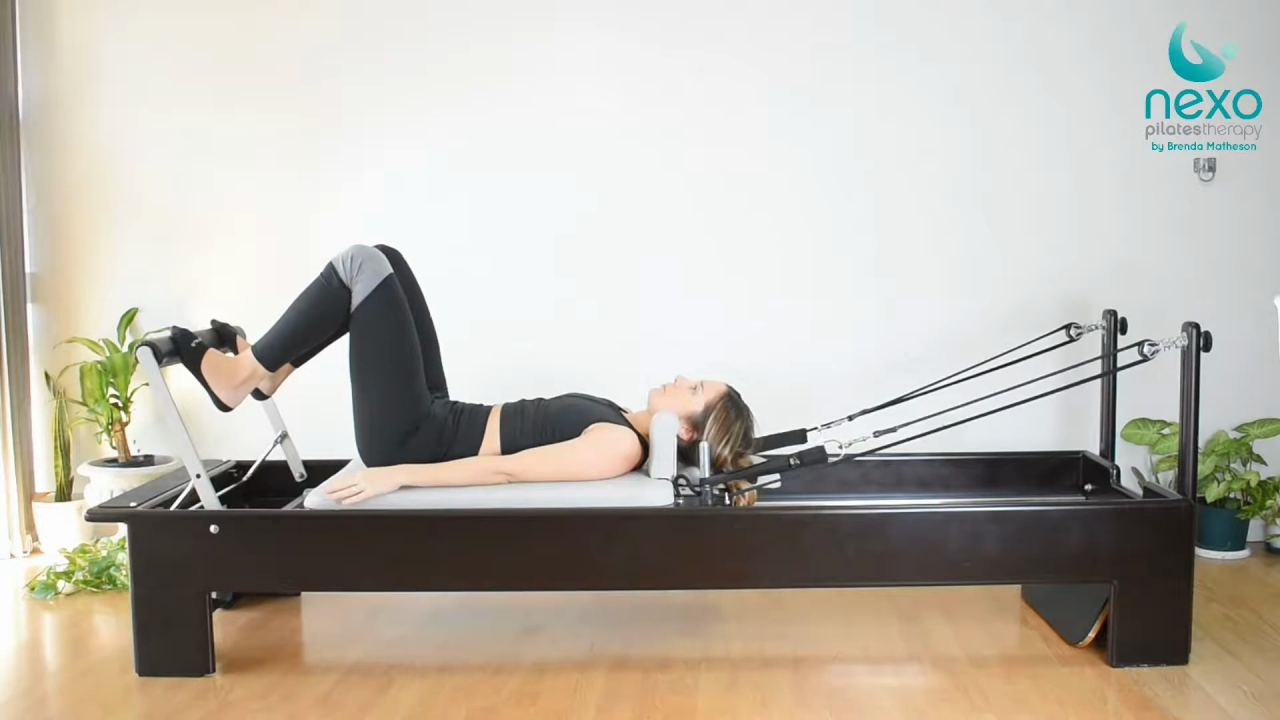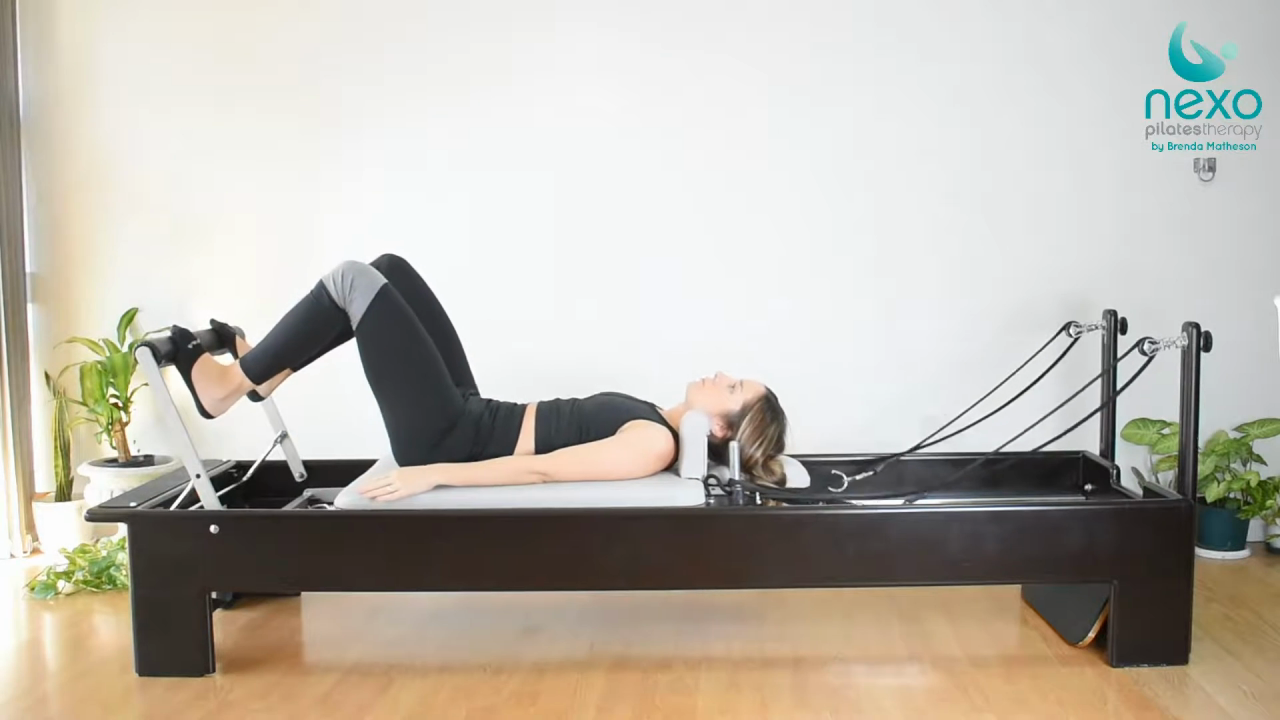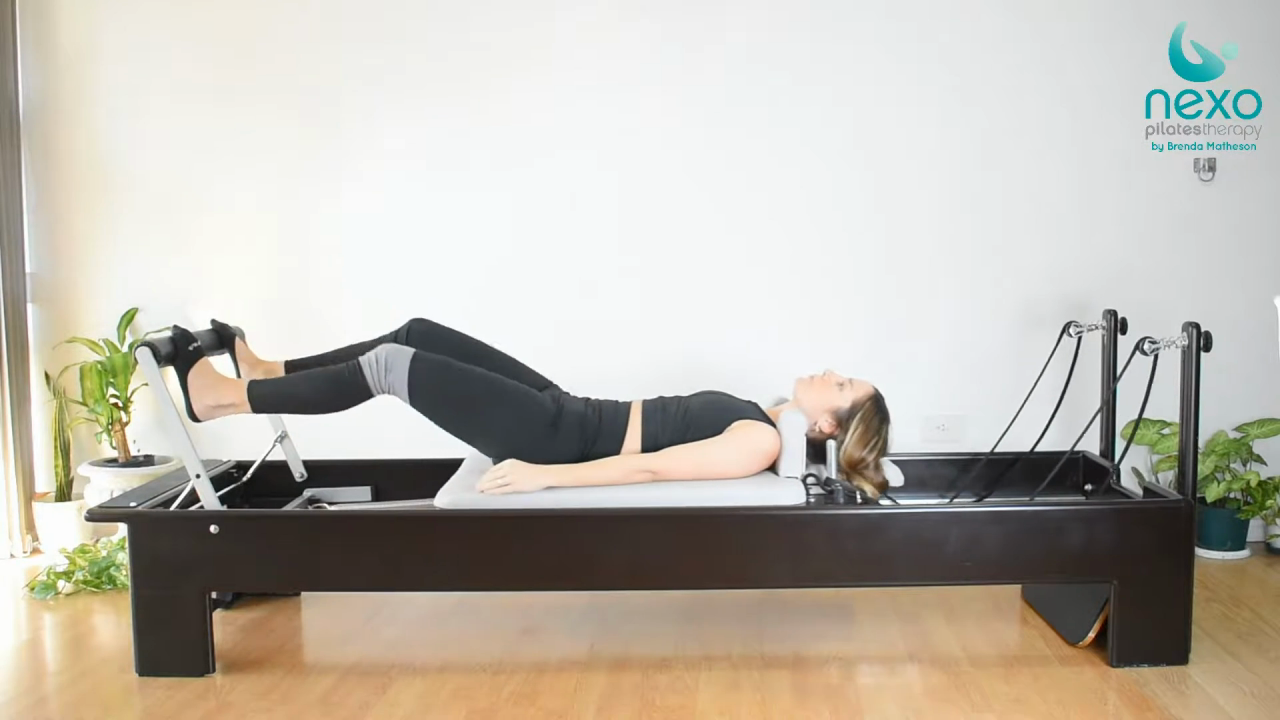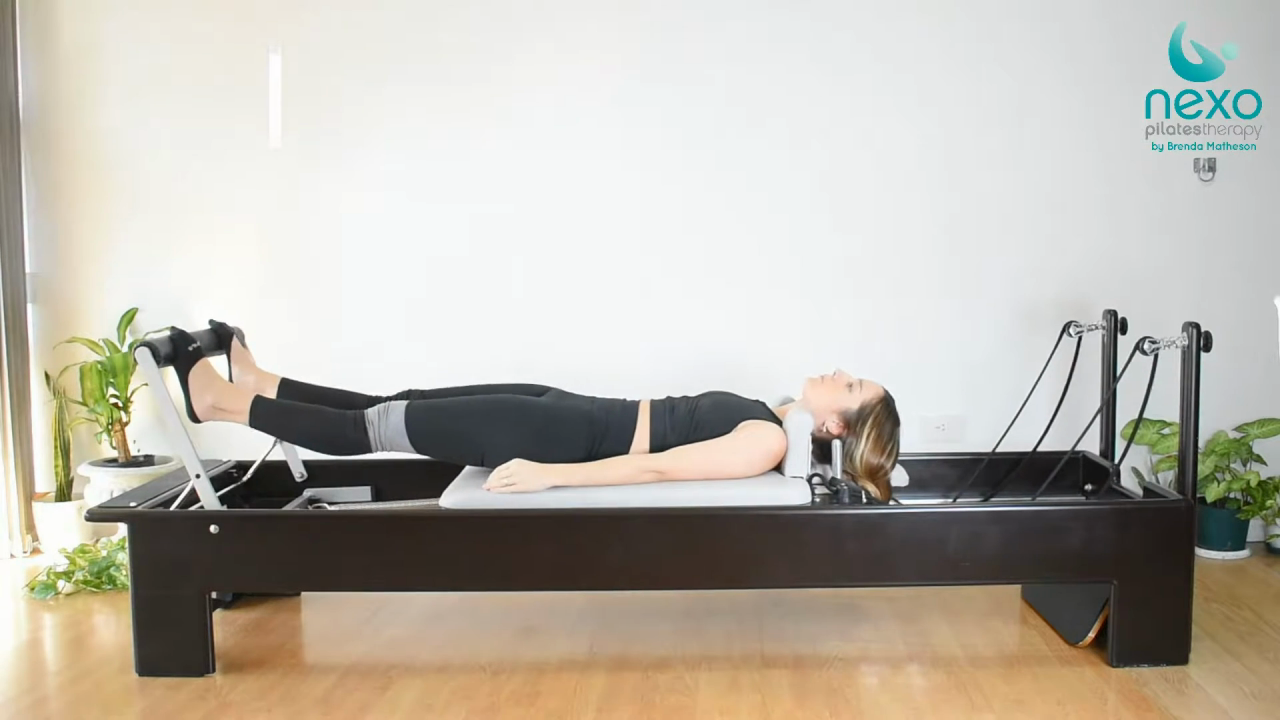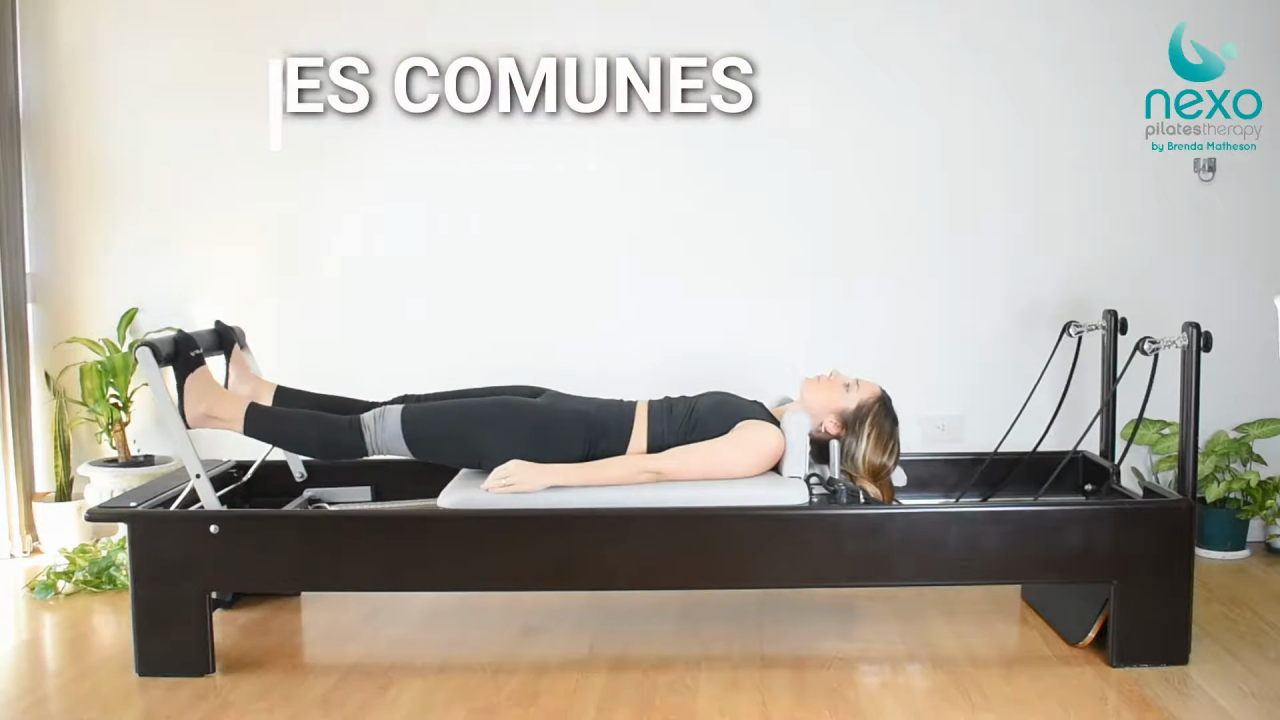
dt=0.5s
person 1, frame 1
left shoulder: (620, 449)
right shoulder: (622, 424)
left elbow: (506, 472)
left wrist: (397, 475)
left hip: (411, 441)
right hip: (440, 418)
left knee: (361, 266)
right knee: (382, 261)
left ankle: (242, 374)
right ankle: (266, 367)
person 1, frame 2
left shoulder: (654, 446)
right shoulder: (655, 421)
left elbow: (543, 470)
left wrist: (433, 474)
left hip: (449, 439)
right hip: (472, 416)
left knee: (352, 280)
right knee: (388, 271)
left ankle: (228, 384)
right ankle: (262, 371)
person 1, frame 3
left shoulder: (762, 443)
right shoulder: (755, 419)
left elbow: (653, 468)
left wrist: (546, 475)
left hip: (559, 438)
right hip: (568, 413)
left knee: (389, 367)
right knee: (414, 336)
left ankle: (224, 396)
right ankle: (264, 371)
person 1, frame 4
left shoulder: (767, 445)
right shoulder: (766, 417)
left elbow: (659, 468)
left wrist: (551, 474)
left hip: (566, 438)
right hip: (570, 414)
left knee: (375, 427)
right knee: (391, 409)
left ankle: (222, 399)
right ankle: (256, 384)
person 1, frame 5
left shoulder: (765, 445)
right shoulder: (762, 417)
left elbow: (655, 468)
left wrist: (548, 474)
left hip: (565, 439)
right hip: (566, 415)
left knee: (370, 434)
right knee: (384, 417)
left ankle: (219, 407)
right ankle: (252, 389)
